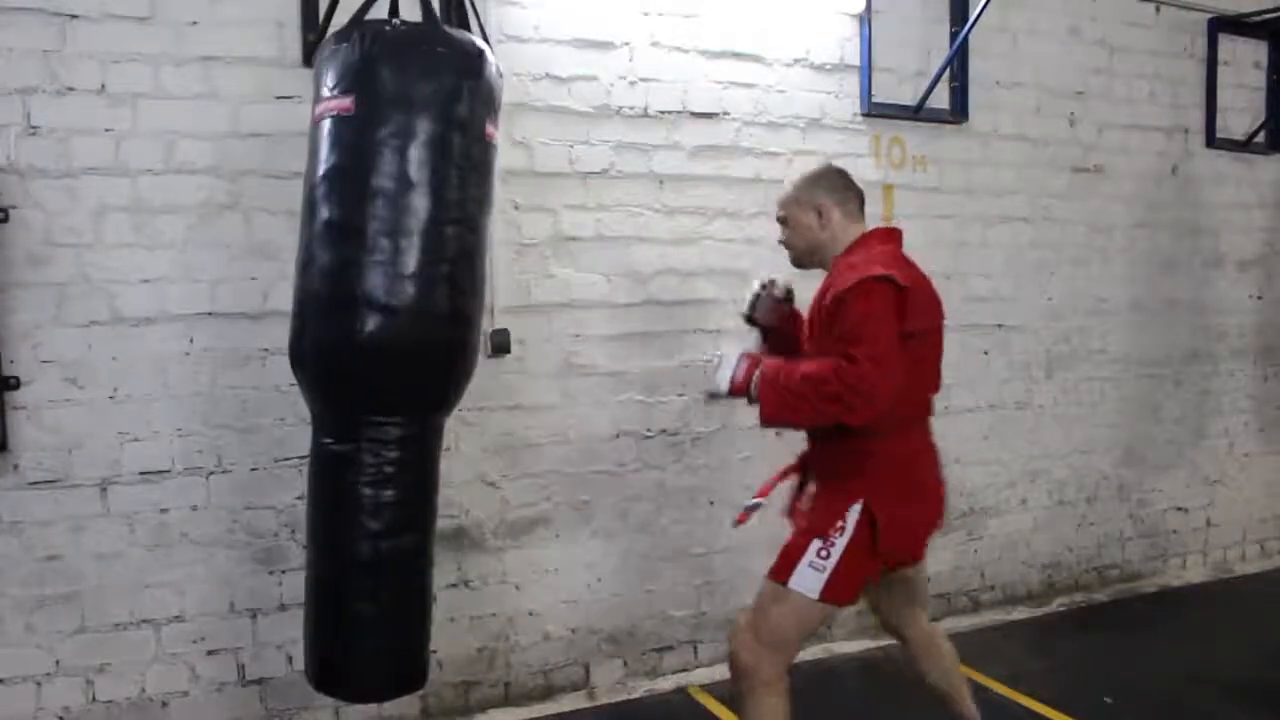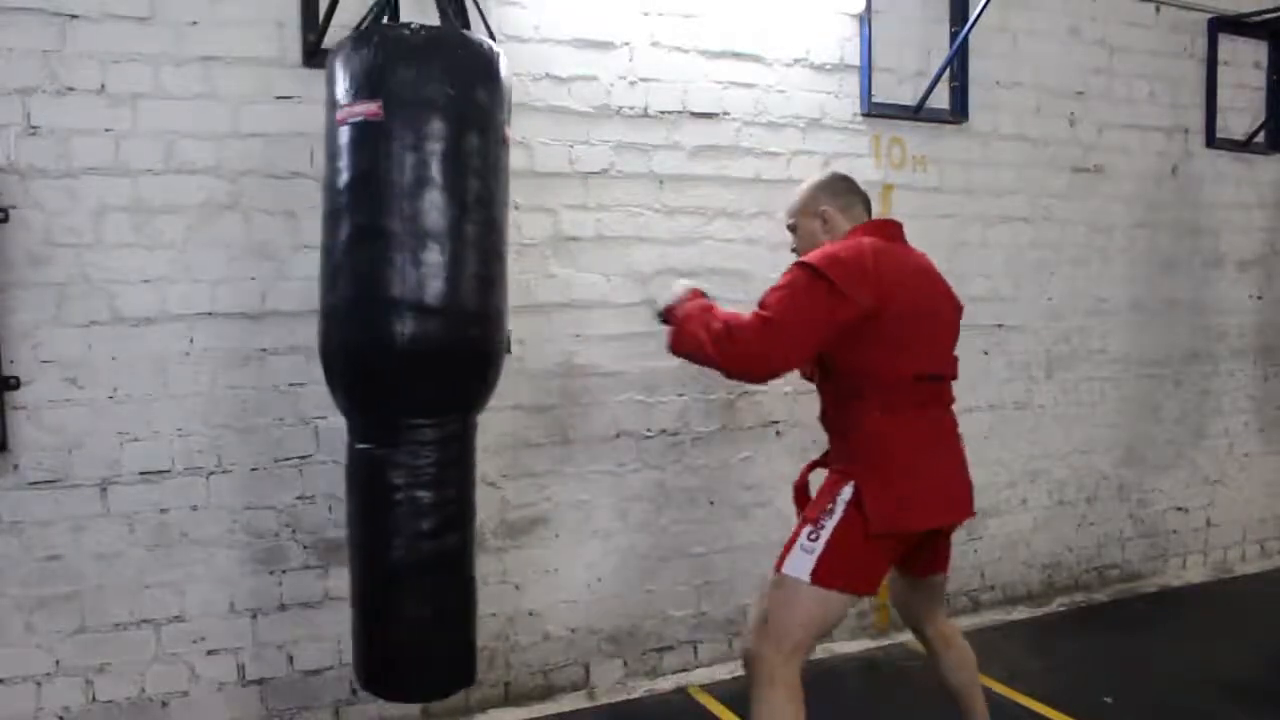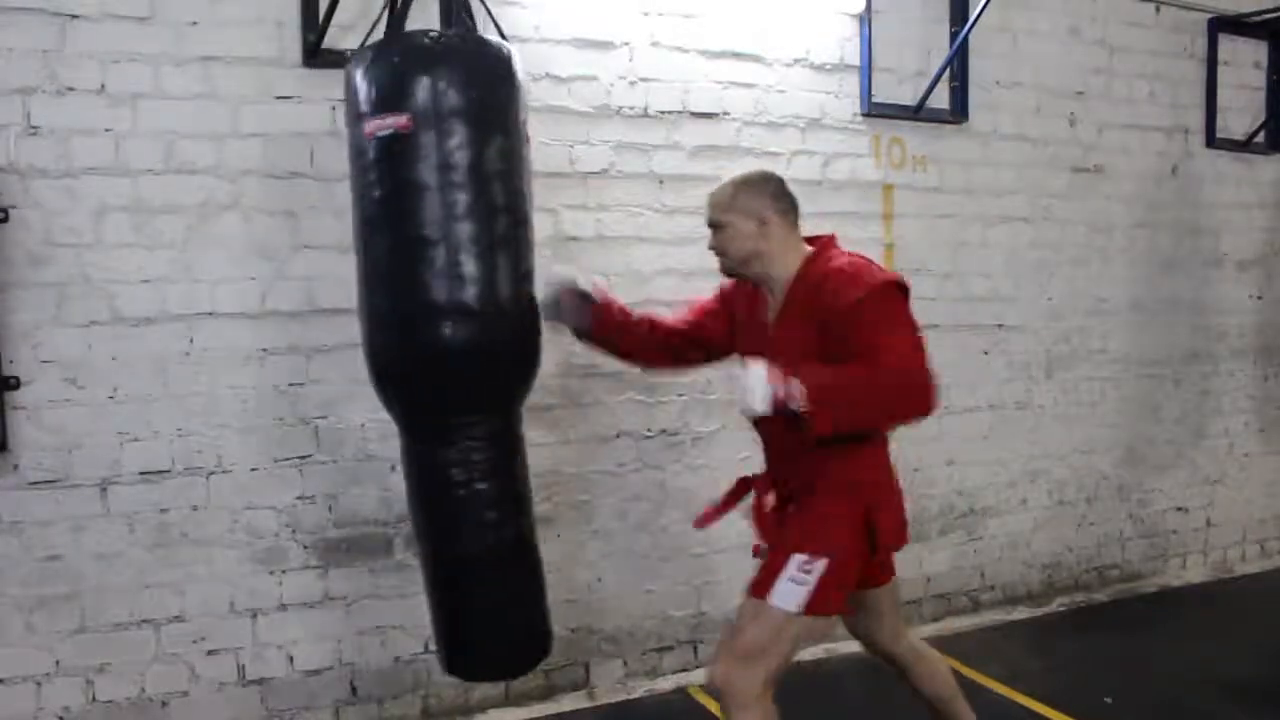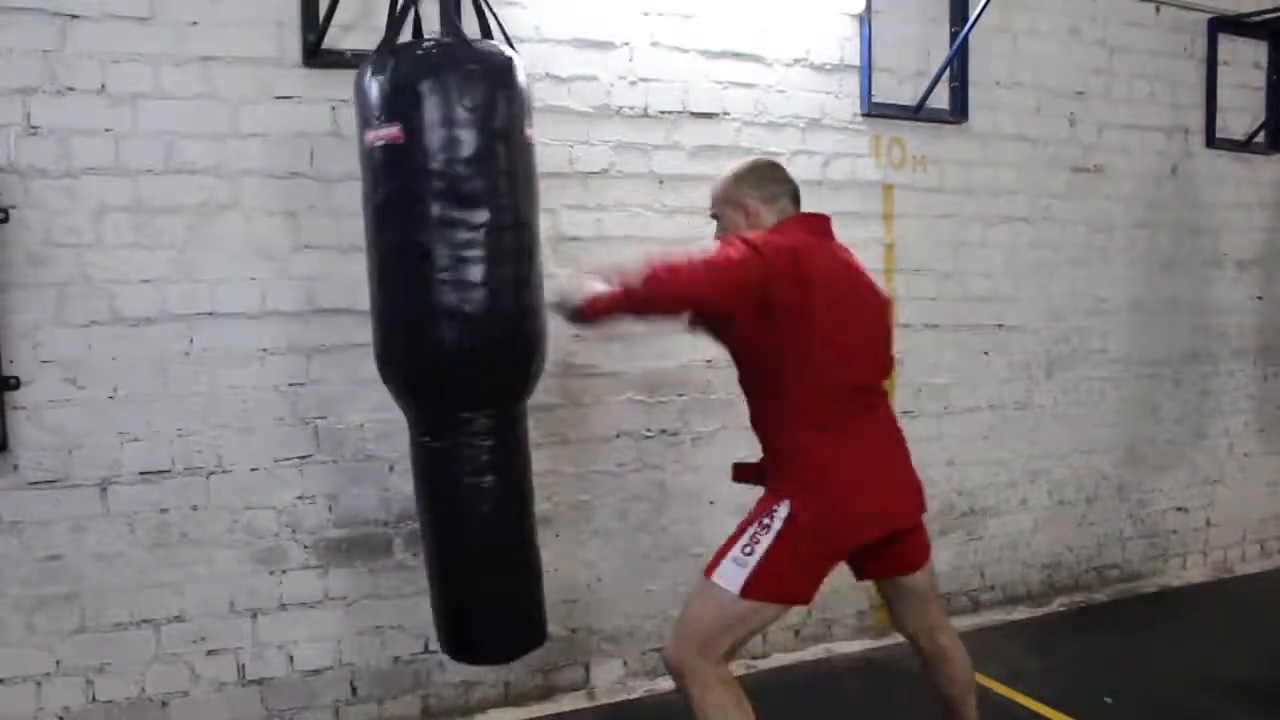
dt=0.3s
person 1, frame 1
left shoulder: (866, 281)
right shoulder: (865, 275)
left elbow: (859, 390)
right elbow: (824, 375)
left wrist: (753, 375)
right wrist: (781, 322)
left hip: (867, 492)
right hip: (883, 482)
left knee: (754, 654)
right knee: (903, 615)
person 1, frame 2
left shoulder: (839, 267)
right shoulder: (918, 275)
left elbow: (753, 352)
left wrist: (685, 309)
left hip: (875, 482)
right hip: (928, 476)
left knee: (771, 653)
right knee: (929, 620)
person 1, frame 3
left shoulder: (857, 289)
right shoulder: (746, 297)
left elbow: (906, 390)
right elbow: (671, 343)
left wrist: (796, 390)
right wrist: (594, 314)
left hip: (844, 502)
right hip: (812, 496)
right knee: (890, 639)
person 1, frame 4
left shoulder: (772, 257)
right shoulder: (836, 273)
left elbow: (681, 288)
left wrist: (598, 297)
left hip: (818, 493)
right hip: (882, 479)
left knee: (693, 654)
right knee: (924, 622)
